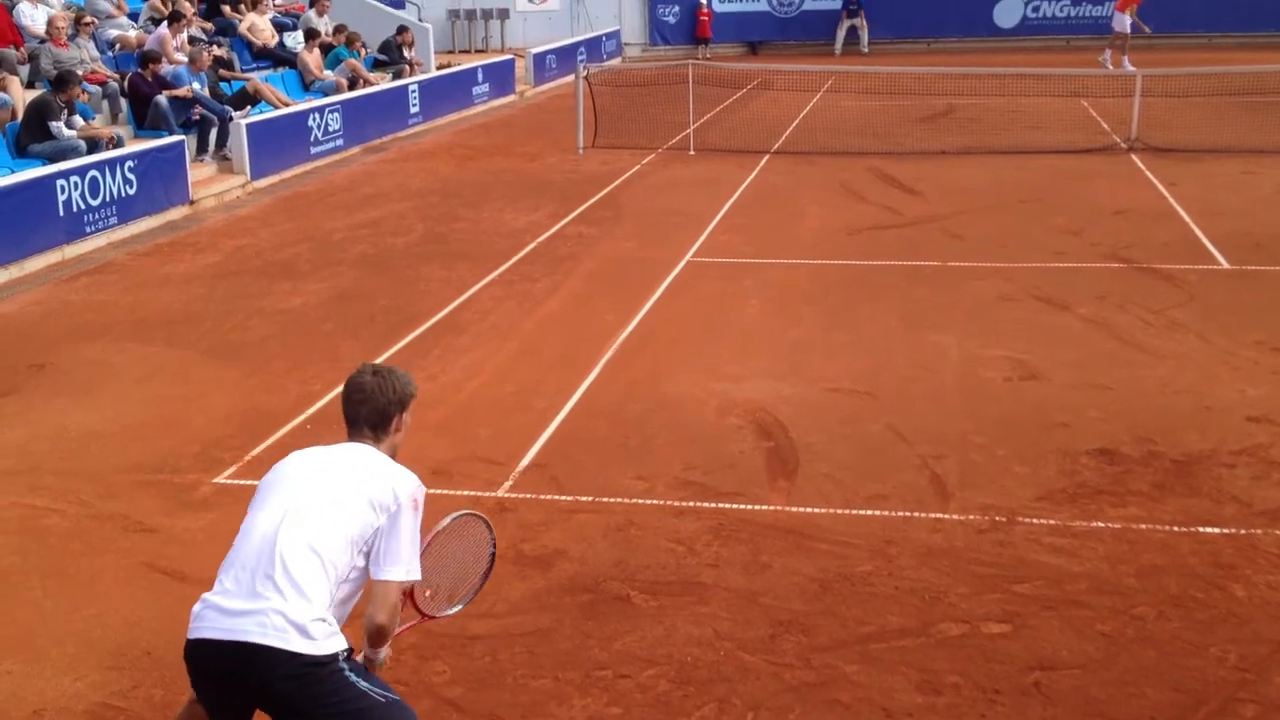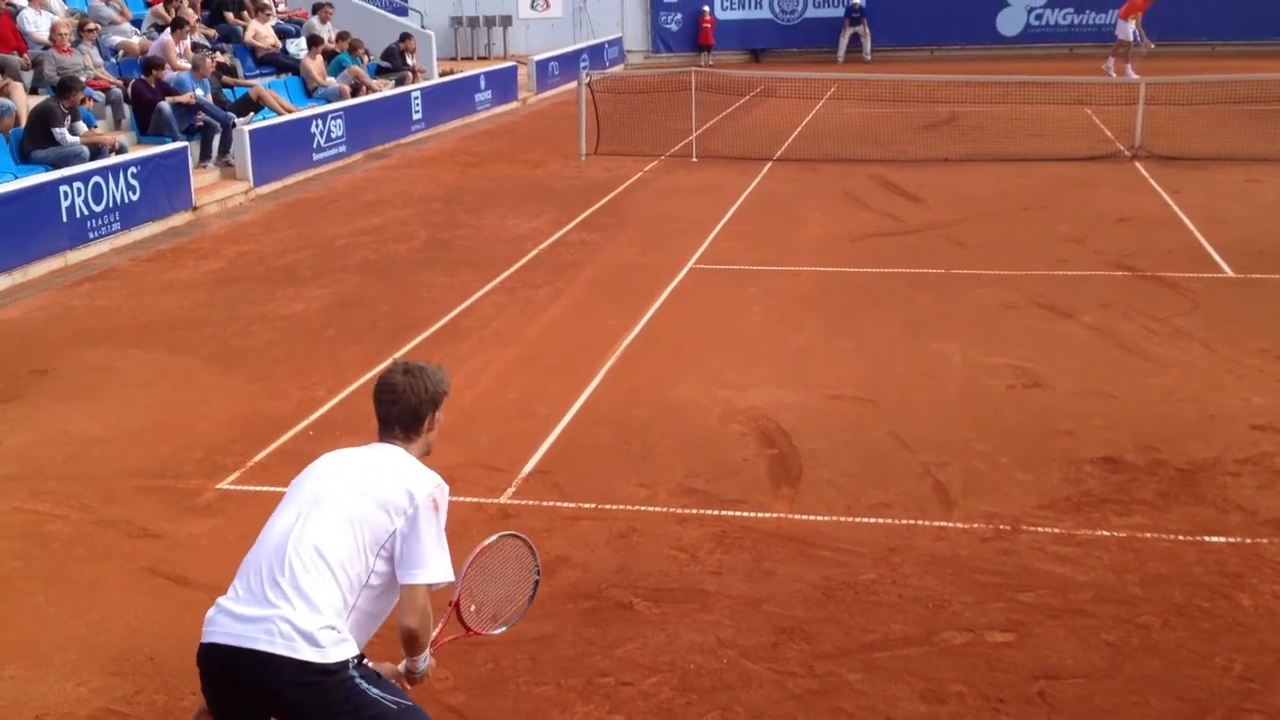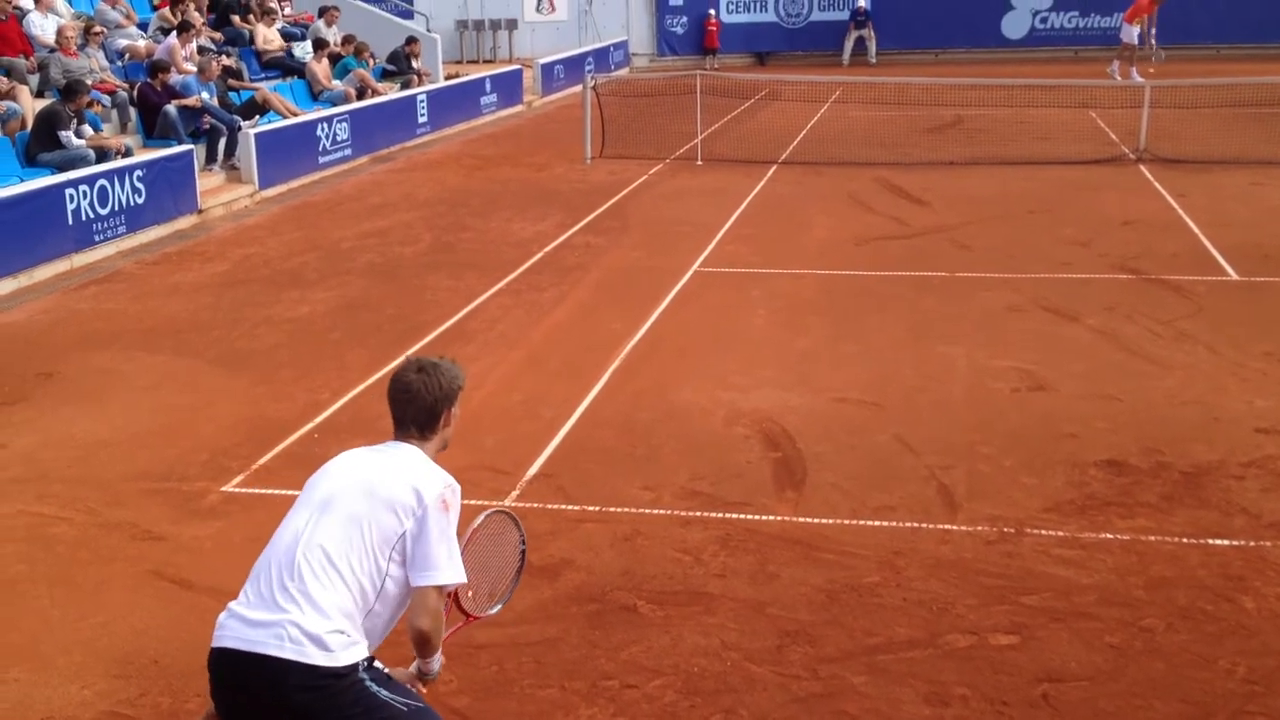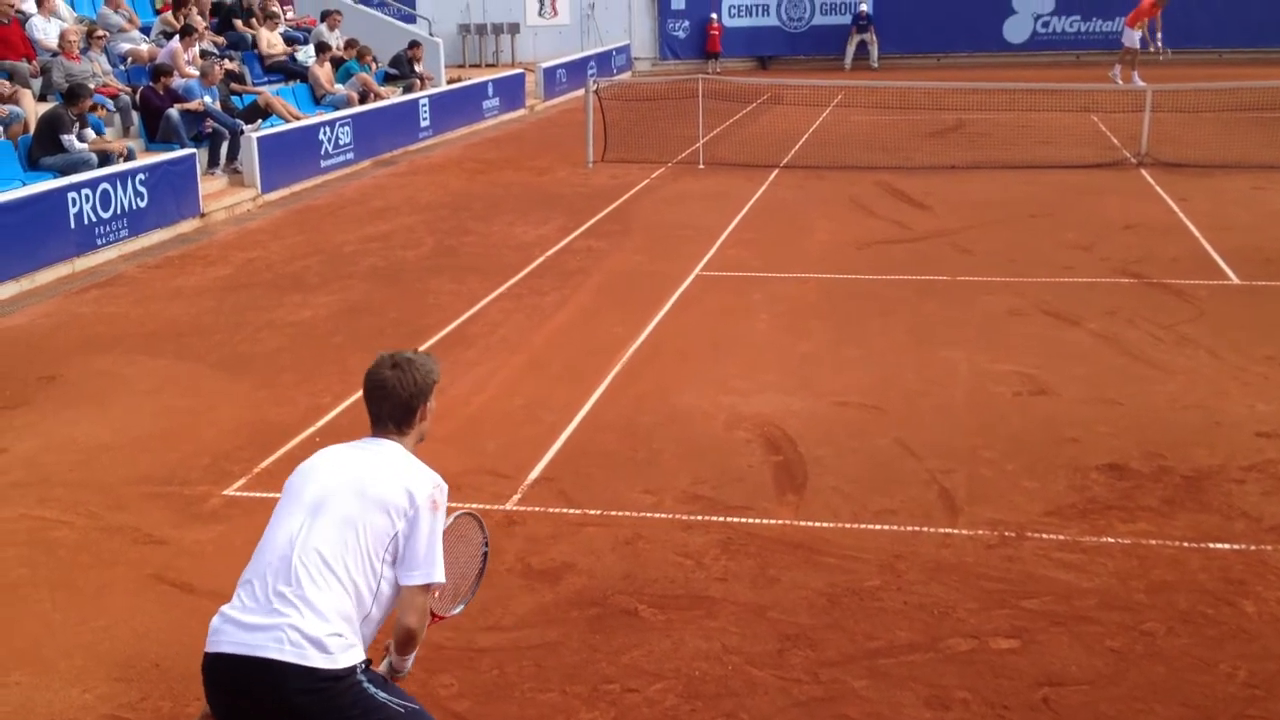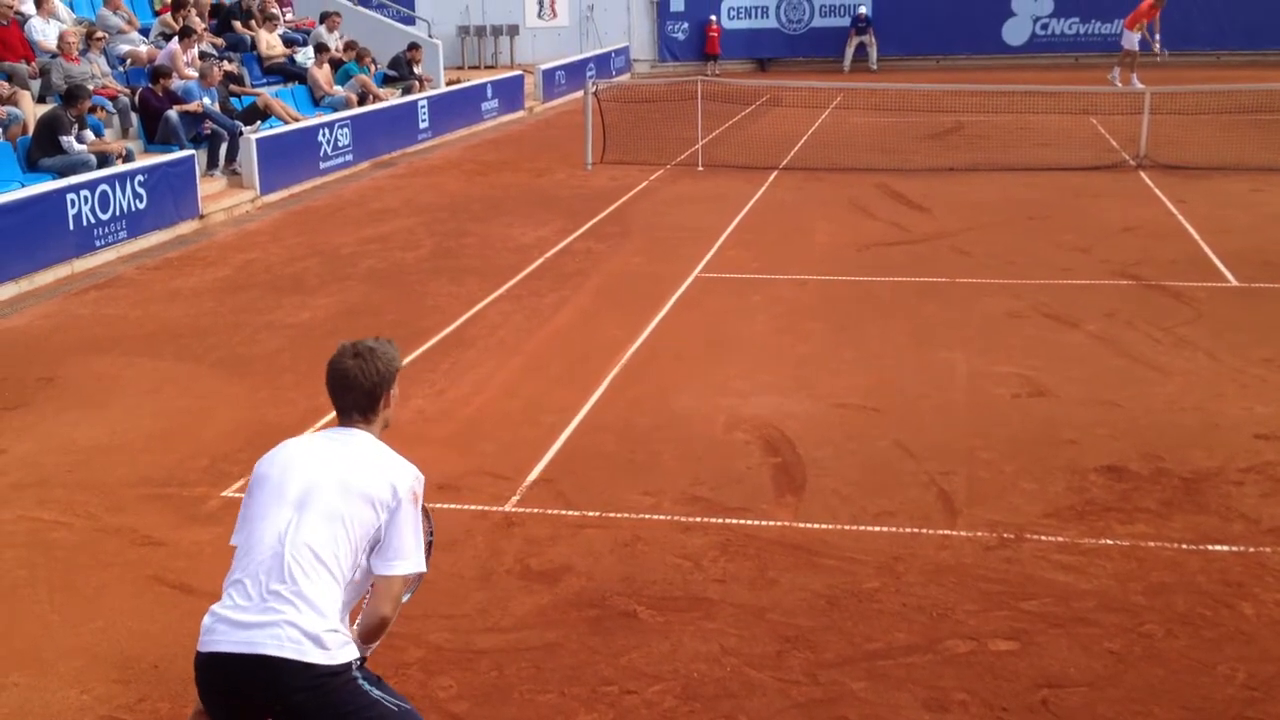
dt=0.2s
person 1, frame 1
left shoulder: (291, 462)
right shoulder: (400, 483)
right elbow: (382, 614)
right wrist: (375, 655)
left hip: (210, 634)
right hip: (291, 646)
person 1, frame 2
left shoulder: (327, 462)
right shoulder: (422, 485)
right elbow: (412, 619)
left wrist: (367, 670)
right wrist: (419, 663)
left hip: (222, 640)
right hip: (299, 655)
person 1, frame 3
left shoulder: (343, 463)
right shoulder: (434, 485)
right elbow: (424, 620)
left wrist: (378, 673)
right wrist: (429, 664)
left hip: (233, 646)
right hip: (309, 660)
person 1, frame 4
left shoulder: (318, 460)
right shoulder: (421, 485)
right elbow: (410, 619)
left wrist: (360, 670)
right wrist: (400, 663)
left hip: (227, 650)
right hip: (308, 663)
person 1, frame 5
left shoulder: (277, 455)
right shoulder: (398, 475)
right elbow: (384, 607)
right wrist: (358, 647)
left hip: (221, 648)
right hip: (305, 660)
